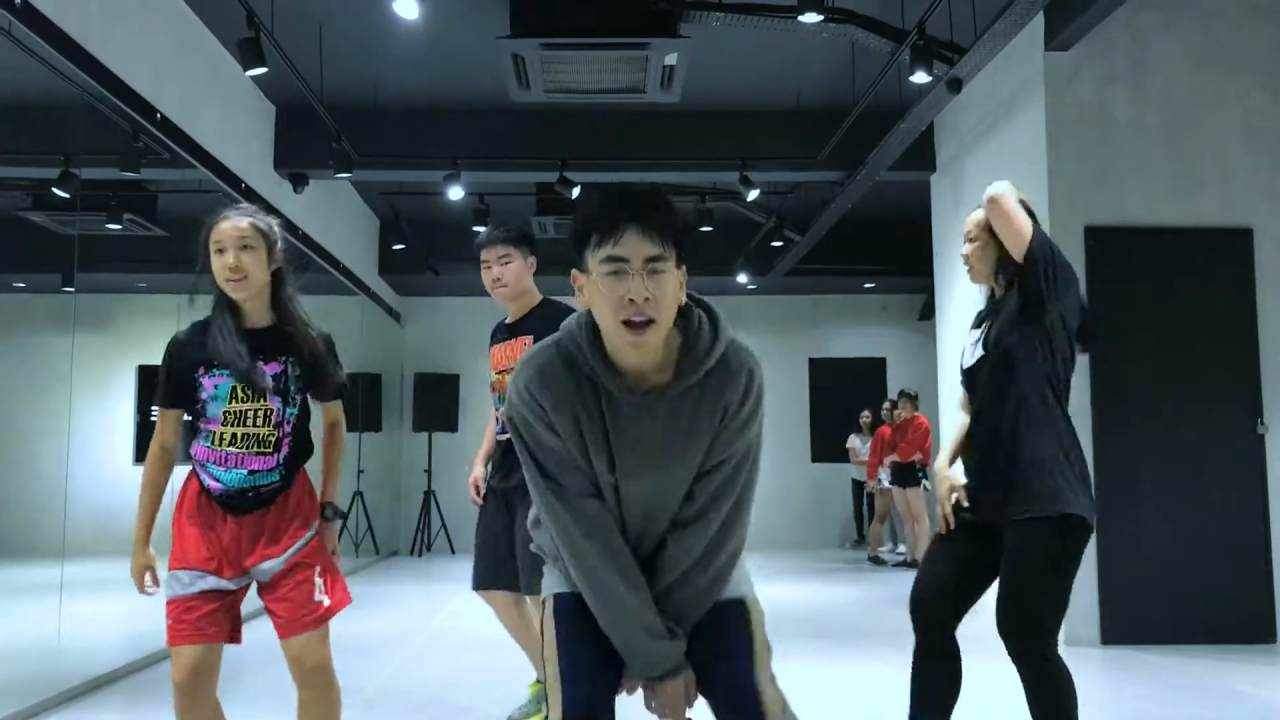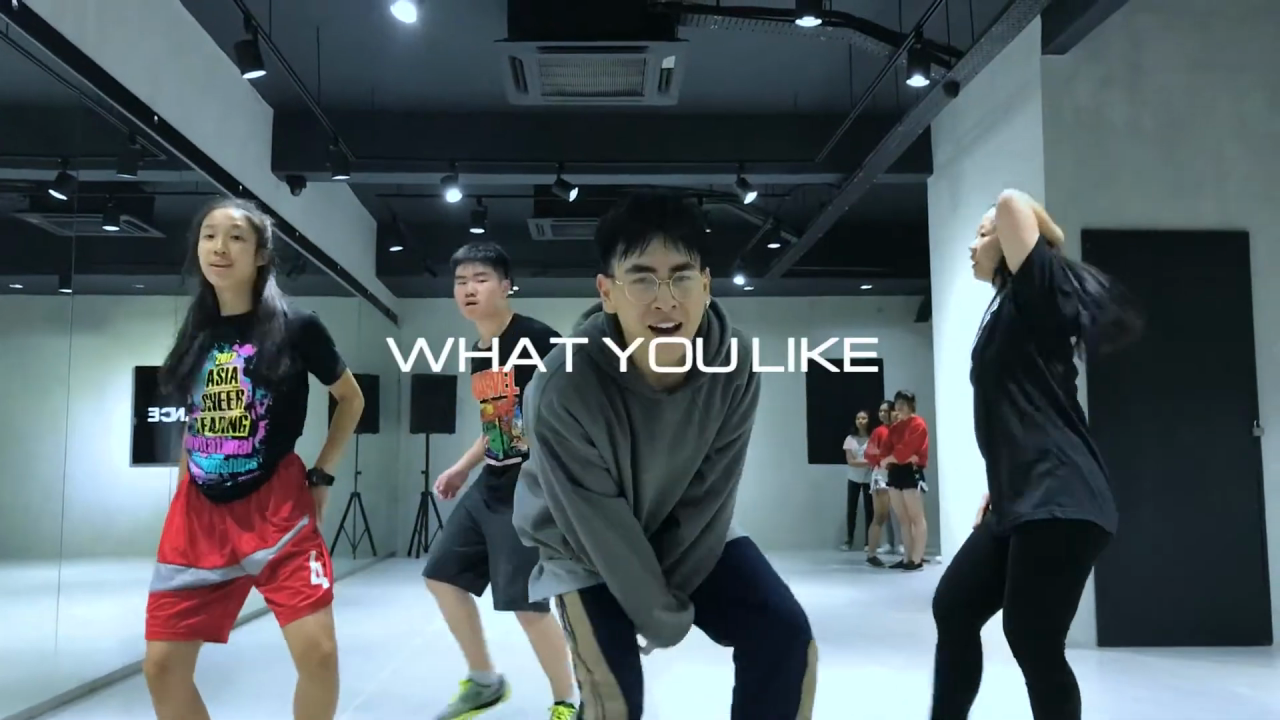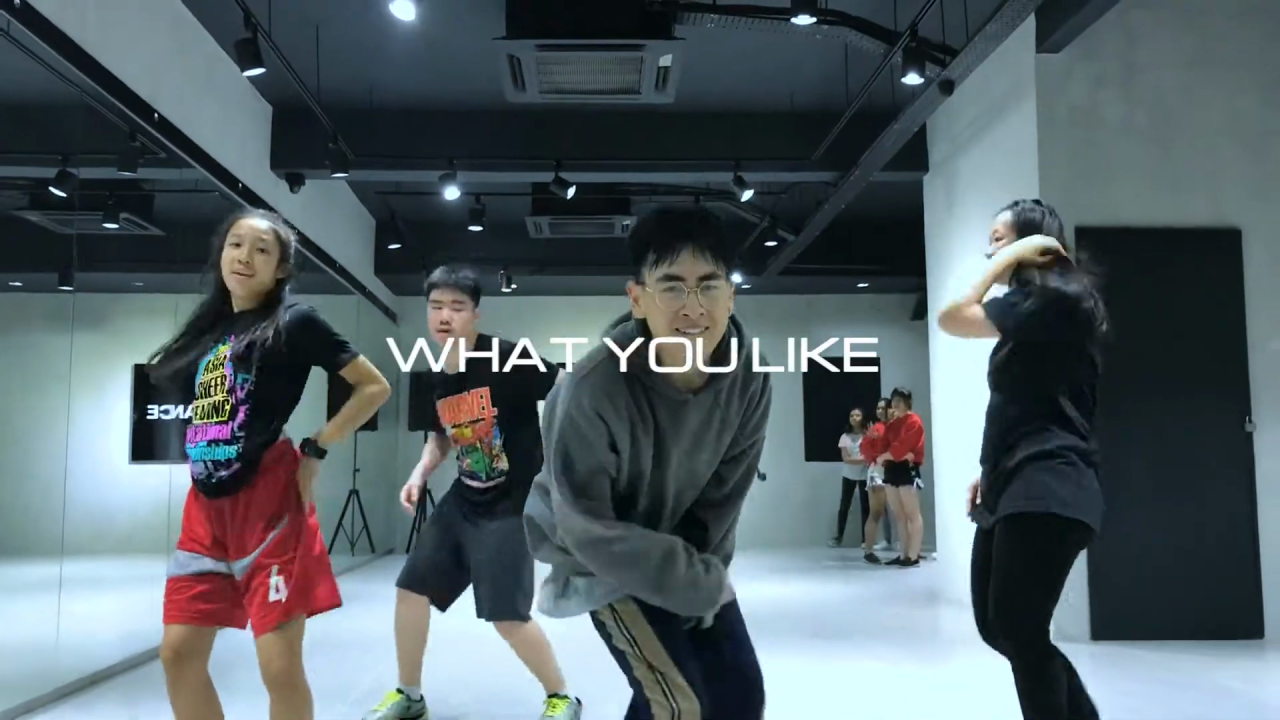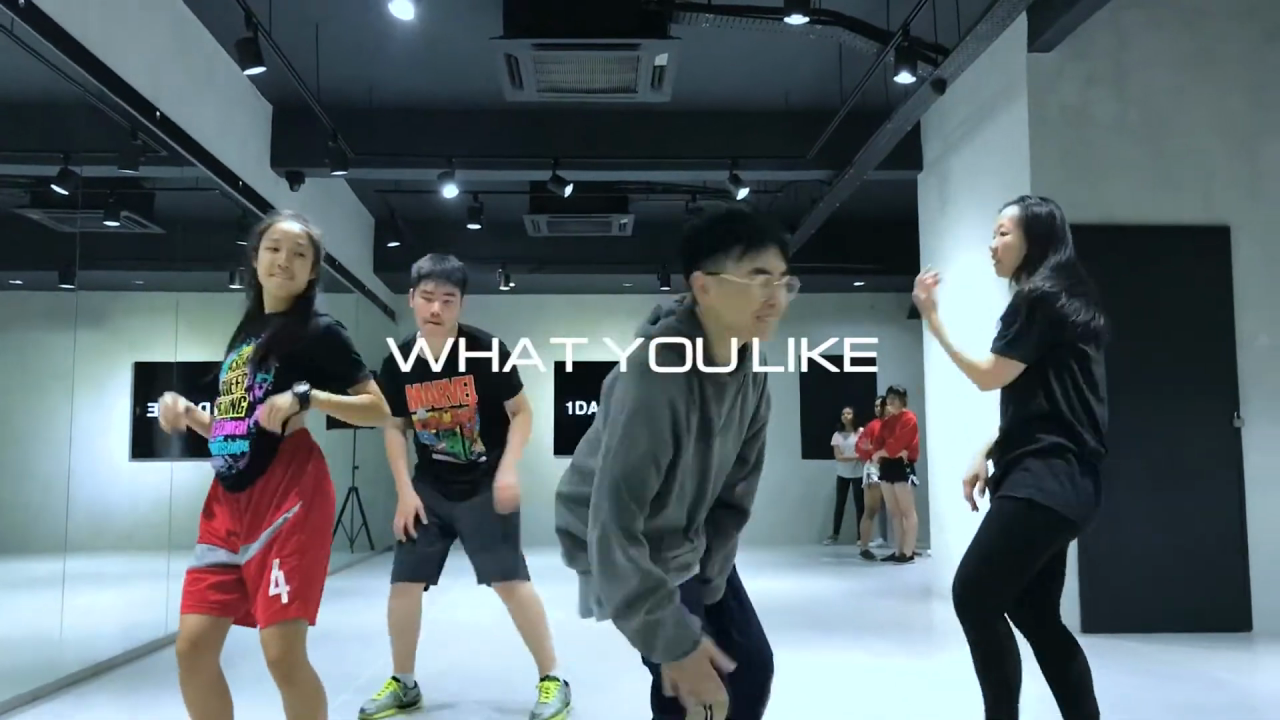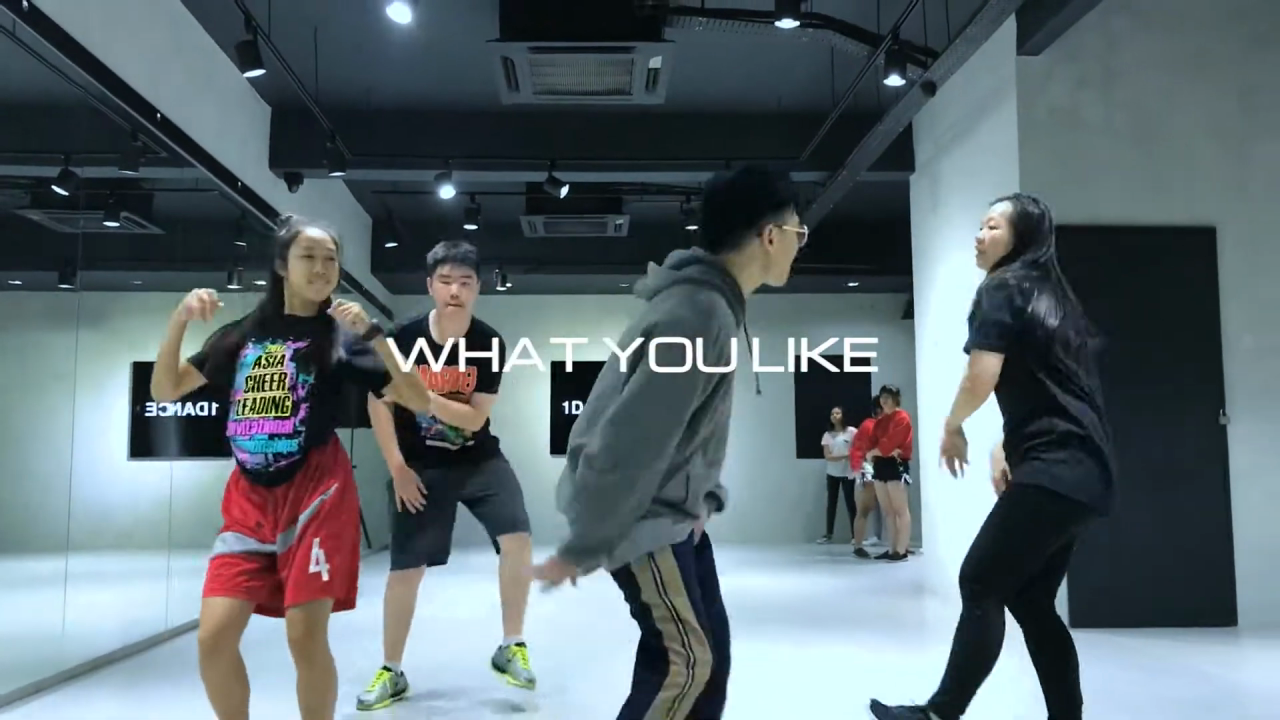
dt=0.2s
person 1, frame 1
left shoulder: (733, 374)
right shoulder: (542, 382)
left elbow: (709, 526)
right elbow: (583, 535)
left wrist: (666, 640)
right wrist: (653, 657)
left hip: (699, 571)
right hip: (588, 572)
person 1, frame 2
left shoulder: (734, 369)
right shoulder: (564, 388)
left elbow: (706, 502)
right elbow: (600, 525)
left wrist: (670, 599)
right wrist: (664, 619)
left hip: (689, 538)
right hip: (585, 552)
left knee: (785, 638)
person 1, frame 3
left shoulder: (748, 381)
right shoulder: (593, 391)
left elbow: (720, 505)
right elbow: (587, 527)
left wrist: (700, 579)
right wrist: (699, 584)
left hip: (686, 548)
right hip: (599, 559)
person 1, frame 4
left shoulder: (750, 369)
right shoulder: (648, 381)
left elbow: (737, 488)
right elbow: (614, 524)
left wrist: (709, 579)
right wrist: (674, 638)
left hip: (692, 545)
right hip: (628, 556)
left knee: (752, 664)
person 1, frame 5
left shoulder: (717, 305)
right shoulder: (698, 312)
right elbow: (632, 438)
left wrist: (704, 497)
right wrist: (586, 544)
left hip: (673, 507)
right hip: (633, 512)
left knee: (708, 642)
right knee: (686, 655)
person 2, frame 1
left shoulder: (1046, 282)
right shoulder: (987, 316)
left elbow: (1000, 198)
left wrist: (997, 200)
right wrist: (944, 465)
left hip: (1044, 496)
right hip: (984, 495)
left knee: (1027, 635)
right knee: (929, 610)
person 2, frame 2
left shoulder: (1039, 287)
right shoulder: (1017, 309)
left elbow: (1013, 203)
left wrist: (1048, 235)
right wrist: (997, 487)
left hip: (1057, 499)
right hip: (1021, 498)
left knee: (1030, 639)
right knee: (953, 609)
person 2, frame 3
left shoulder: (1046, 299)
right shoulder: (1033, 312)
left elbow: (953, 319)
left wrist: (1012, 255)
right wrist: (987, 474)
left hip: (1047, 493)
right hip: (1014, 491)
left knee: (1018, 631)
right knee: (1002, 627)
person 2, frame 4
left shoulder: (1041, 298)
right shoulder: (1056, 307)
left elbow: (989, 376)
left wrist: (933, 319)
right wrist: (986, 456)
left hip: (1047, 481)
right hip: (1051, 480)
left knee: (974, 599)
right knee: (1035, 615)
person 2, frame 5
left shoulder: (1001, 291)
right shoulder: (1043, 297)
left elbow: (982, 375)
left wrist: (952, 426)
right wrist: (1005, 446)
left hip: (1055, 470)
right hip: (1076, 471)
left knee: (980, 586)
right knee: (1031, 603)
person 3, frame 1
left shoulder: (311, 345)
right shoulder: (189, 346)
left elbow: (335, 425)
right elbow: (164, 444)
left wrist: (329, 510)
right wrist: (141, 543)
left hip: (285, 514)
right hip: (207, 516)
left knee: (314, 666)
right knee: (189, 677)
person 3, frame 2
left shoulder: (297, 328)
right shoulder: (192, 337)
left elbow: (352, 401)
left wrist: (321, 475)
right wrist: (167, 531)
left hip: (276, 505)
right hip: (199, 509)
left knee: (319, 655)
right knee: (163, 666)
person 3, frame 3
left shoulder: (295, 323)
right shoulder: (209, 331)
left elbow: (376, 387)
left wrist: (314, 449)
right wrist: (202, 459)
left hip: (270, 496)
right hip: (208, 503)
left knee: (280, 667)
right knee: (177, 654)
person 3, frame 4
left shoulder: (318, 331)
right shoulder: (244, 335)
left elbow: (378, 409)
left wrist: (302, 397)
right wrist: (185, 414)
left hip: (289, 491)
right hip: (228, 498)
left knee: (282, 654)
right knee: (191, 646)
person 3, frame 5
left shoulder: (340, 339)
right shoulder: (243, 333)
left elbow: (418, 398)
right elbow: (163, 390)
left wrist: (372, 333)
right wrist: (179, 318)
left hip: (318, 488)
right hip: (249, 494)
left knee: (306, 635)
right knee: (214, 635)
person 4, frame 1
left shoulder: (560, 319)
right shoulder: (499, 334)
right wrist: (480, 462)
right hip: (504, 478)
left knee: (542, 591)
right knee: (495, 588)
right ankle: (546, 678)
person 4, frame 2
left shoulder: (535, 338)
right shoulder: (479, 354)
right wrist: (462, 466)
right hip: (488, 491)
left knee: (528, 606)
right knee: (441, 576)
right ankle: (483, 679)
person 4, frame 3
left shoulder: (511, 357)
right shoulder: (437, 378)
right wrist: (419, 474)
left hip: (511, 506)
right hip: (461, 503)
left knee: (507, 617)
right knee: (411, 591)
person 4, frame 4
left shoulder: (489, 350)
right shoulder: (399, 361)
left elbow: (521, 413)
right elbow: (394, 429)
left wrist: (510, 469)
right wrist: (404, 490)
left hip: (487, 486)
right hip: (432, 486)
left knee: (509, 580)
right knee: (404, 583)
left ankle: (551, 679)
person 4, frame 5
left shoulder: (490, 344)
right shoulder: (404, 338)
left elbow: (475, 419)
right elbow: (379, 405)
left wrist: (423, 395)
right wrist: (398, 468)
left hip: (480, 462)
right hip: (421, 468)
left knee: (517, 537)
right knee: (405, 570)
left ankle: (512, 645)
right ankle: (391, 671)
